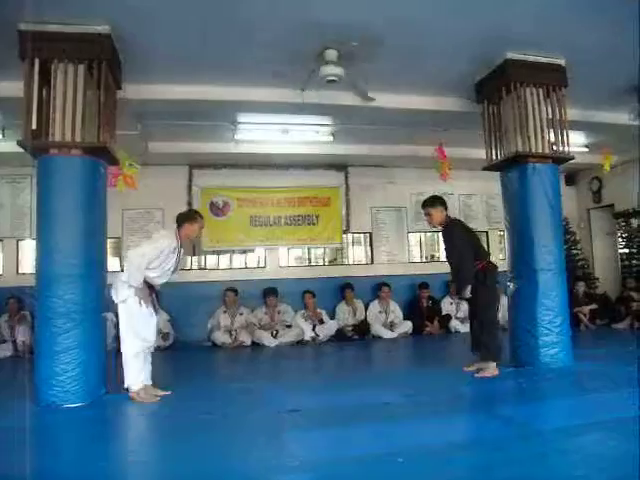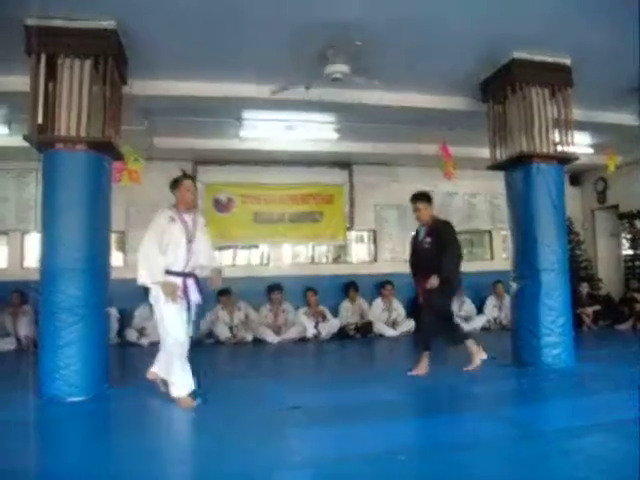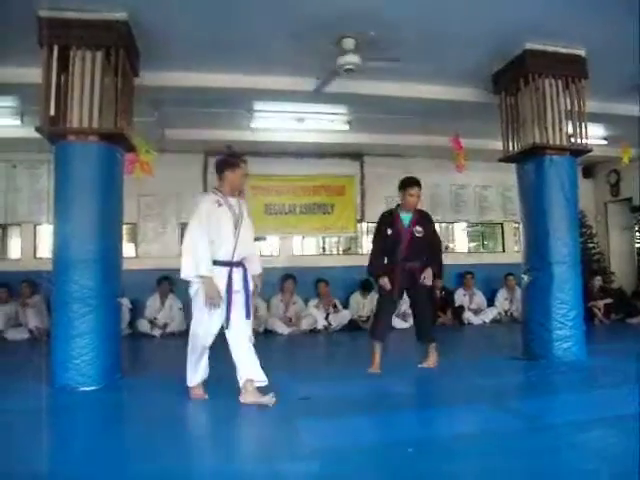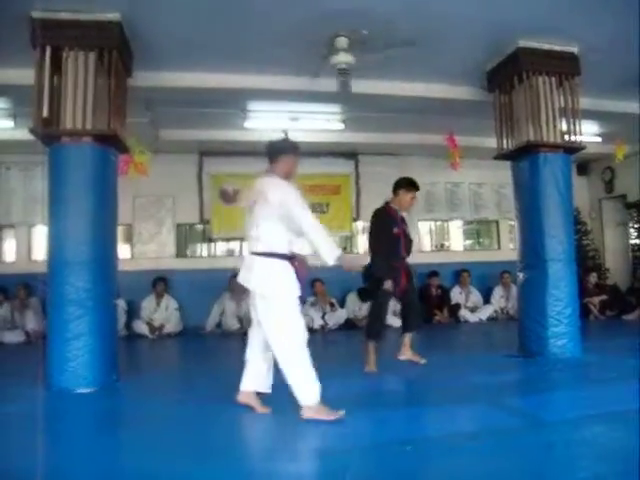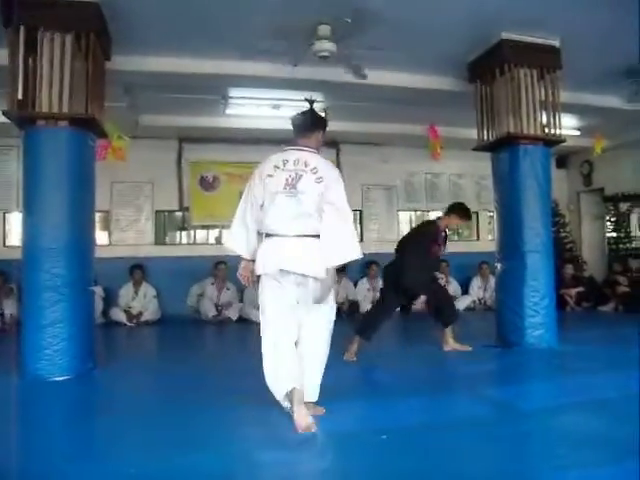
dt=0.5s
person 1, frame 1
left shoulder: (178, 246)
right shoulder: (166, 241)
right elbow: (135, 258)
right wrist: (139, 288)
left hip: (142, 289)
right hip: (131, 289)
left knee: (146, 336)
right knee: (136, 337)
left ankle: (144, 384)
right ankle: (135, 388)
person 1, frame 2
left shoulder: (199, 221)
right shoulder: (164, 218)
left elbow: (205, 251)
right elbow: (149, 251)
left wrist: (213, 269)
right wrist: (163, 282)
left hip: (189, 284)
right hip: (168, 284)
left knee: (182, 337)
right knee: (175, 337)
left ankle: (158, 371)
right ankle: (182, 391)
person 1, frame 3
left shoulder: (240, 206)
right shoulder: (208, 203)
right elbow: (196, 243)
left wrist: (255, 272)
right wrist: (207, 280)
left hip: (237, 276)
right hip: (213, 275)
left knee: (241, 331)
right knee: (203, 333)
left ankle: (249, 389)
right ankle: (195, 382)
person 1, frame 4
left shoulder: (256, 189)
right shoulder: (282, 189)
right elbow: (307, 225)
left wrist: (291, 257)
right wrist: (338, 256)
left hip: (257, 267)
right hip: (273, 270)
left knee: (262, 332)
right knee: (290, 335)
left ankle: (248, 390)
right ankle: (310, 403)
person 1, frame 5
left shoulder: (267, 166)
right shoulder: (326, 170)
left elbow: (249, 213)
right elbow: (335, 220)
left wrist: (247, 257)
right wrist: (332, 267)
left hip: (273, 253)
right hip: (313, 253)
left knee: (277, 332)
right knee: (314, 331)
left ankle: (293, 397)
right ankle: (304, 399)
person 2, frame 1
left shoulder: (453, 229)
right shoulder: (452, 227)
left elbow: (463, 258)
left wrist: (466, 284)
right wrist: (464, 284)
left hip: (481, 277)
right hip: (479, 277)
left knee: (485, 319)
right knee: (477, 318)
left ankle: (491, 366)
right ankle: (483, 360)
person 2, frame 2
left shoulder: (443, 228)
right shoulder: (418, 234)
left elbow: (452, 254)
right elbow: (415, 261)
left wrist: (437, 276)
right wrist: (420, 282)
left hip: (442, 284)
right hip: (429, 286)
left knee: (426, 322)
right knee: (445, 322)
left ankle: (424, 363)
right ankle: (476, 352)
person 2, frame 3
left shoulder: (424, 219)
right shoulder: (387, 218)
left elbow: (435, 246)
right elbow: (378, 248)
left wrist: (431, 269)
right wrist: (380, 274)
left hip: (418, 274)
right hip: (393, 274)
left knee: (424, 313)
right knee: (383, 314)
left ankle: (432, 354)
right ankle: (376, 360)
person 2, frame 4
left shoulder: (400, 217)
right shoulder: (381, 215)
right elbow: (378, 248)
left wrist: (402, 269)
right wrist: (385, 276)
left hip: (401, 271)
right hip: (384, 273)
left knee: (412, 306)
right knee: (379, 312)
left ankle: (406, 350)
right ankle: (371, 358)
person 2, frame 5
left shoulder: (440, 233)
right shoulder: (429, 232)
right elbow: (414, 261)
right wrist: (420, 292)
left hip: (420, 276)
right hip: (401, 275)
left knee: (443, 300)
right knee: (383, 310)
left ankle: (449, 342)
right ankle: (353, 348)
